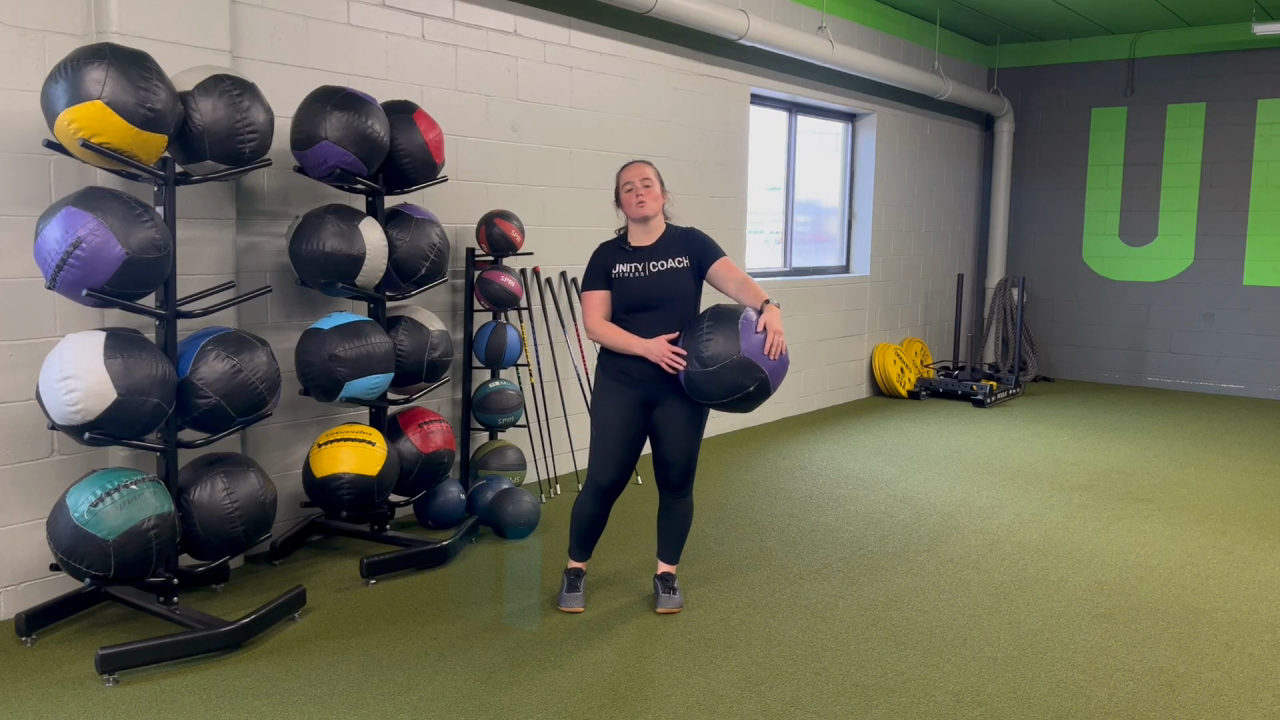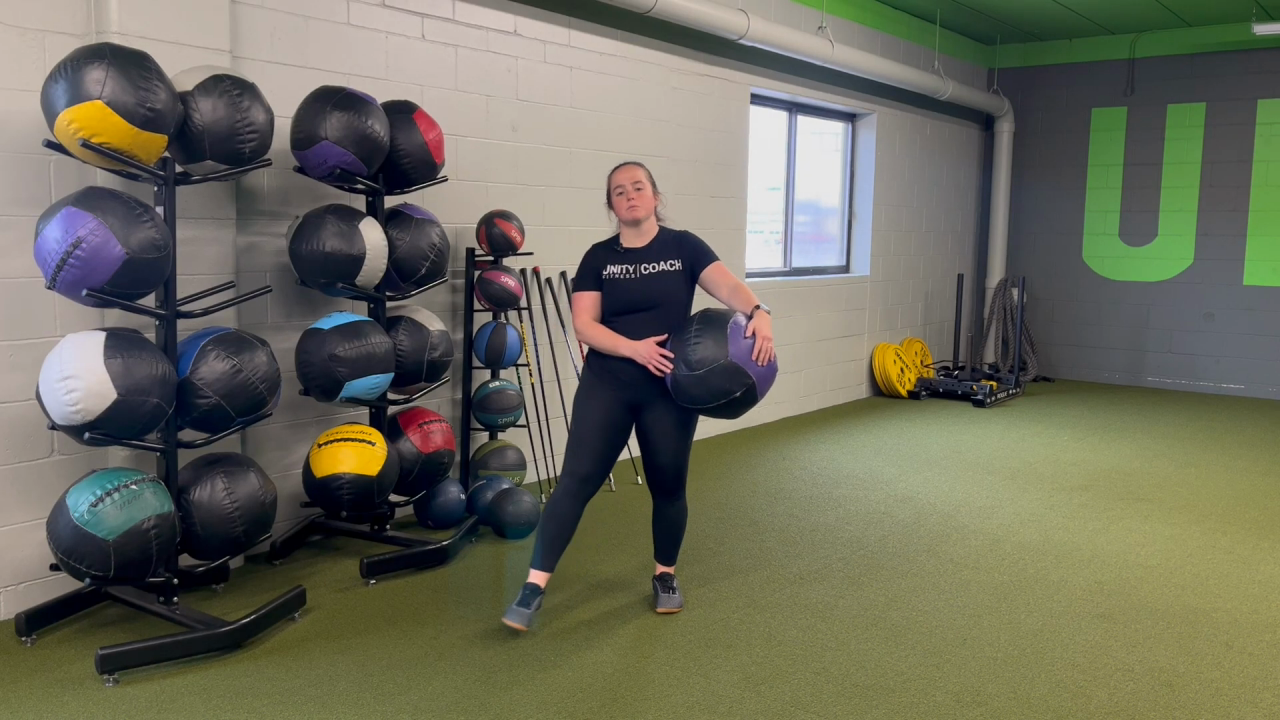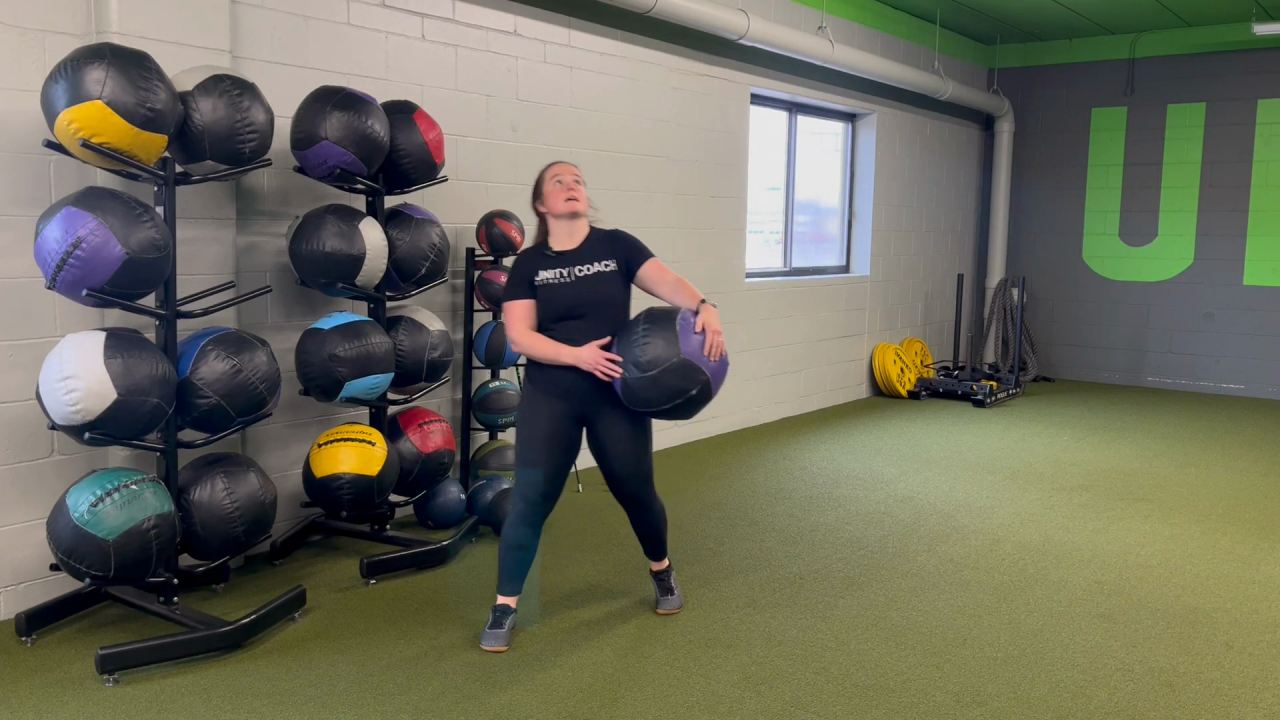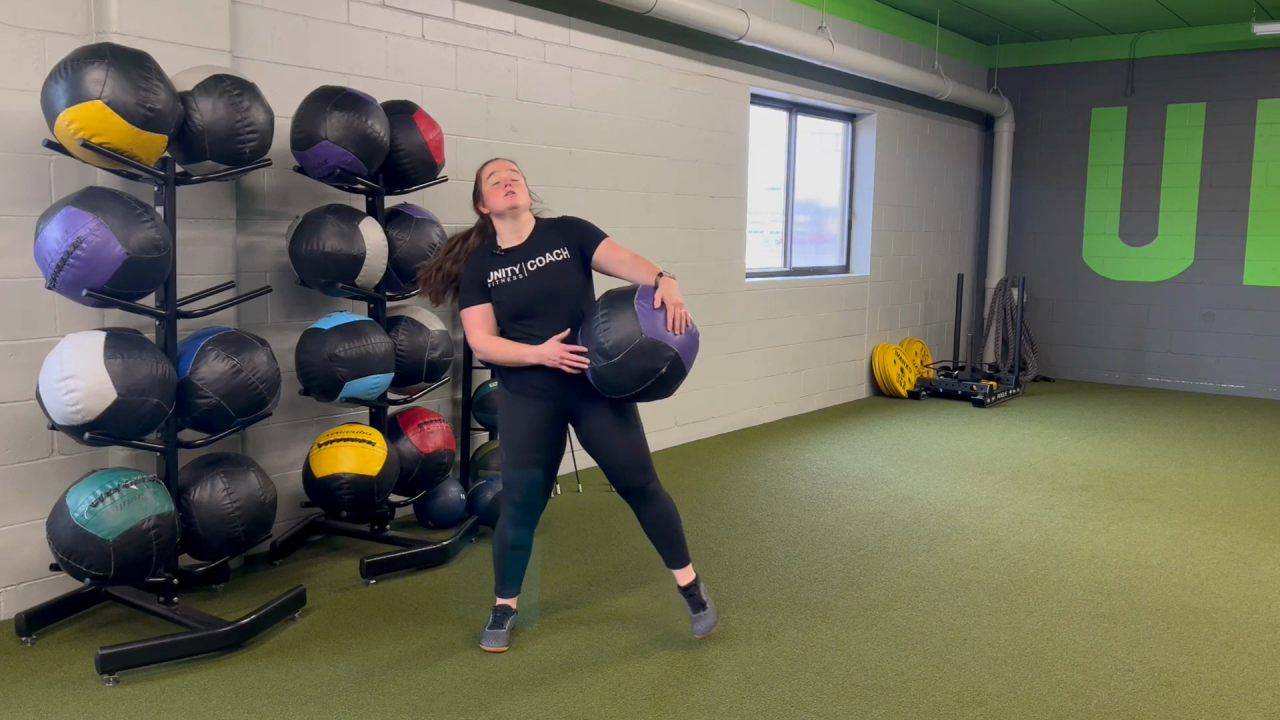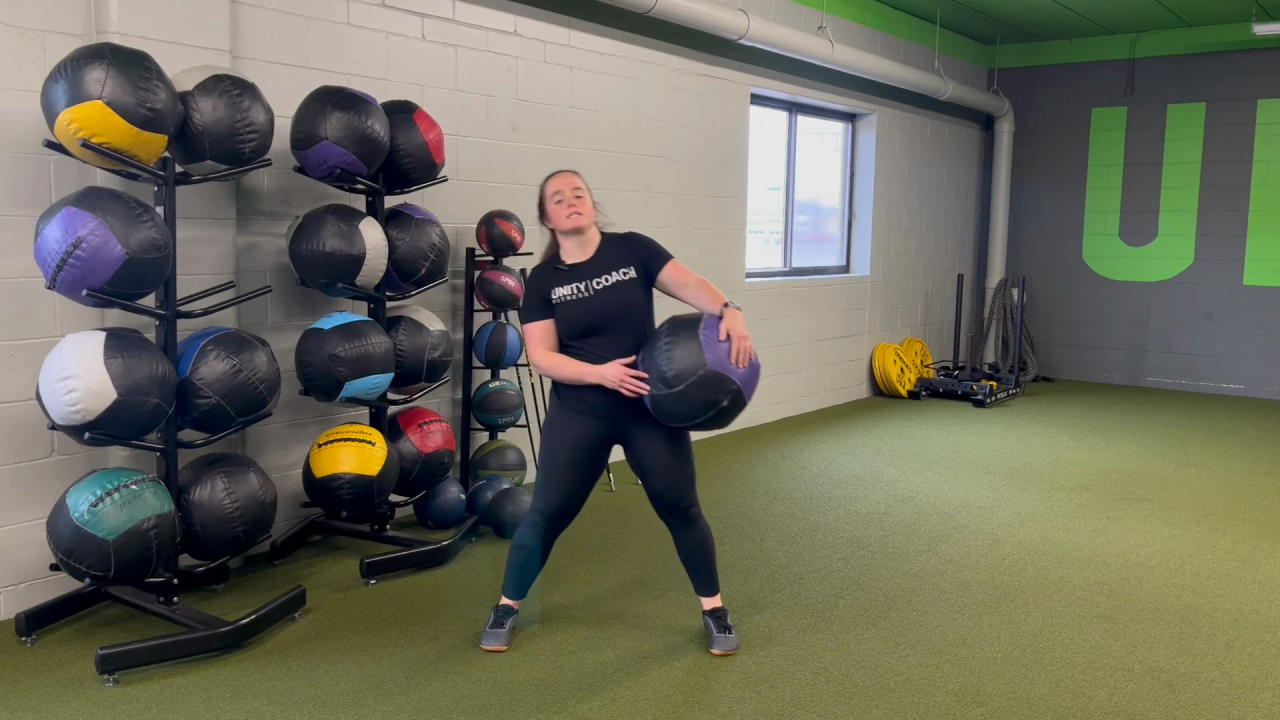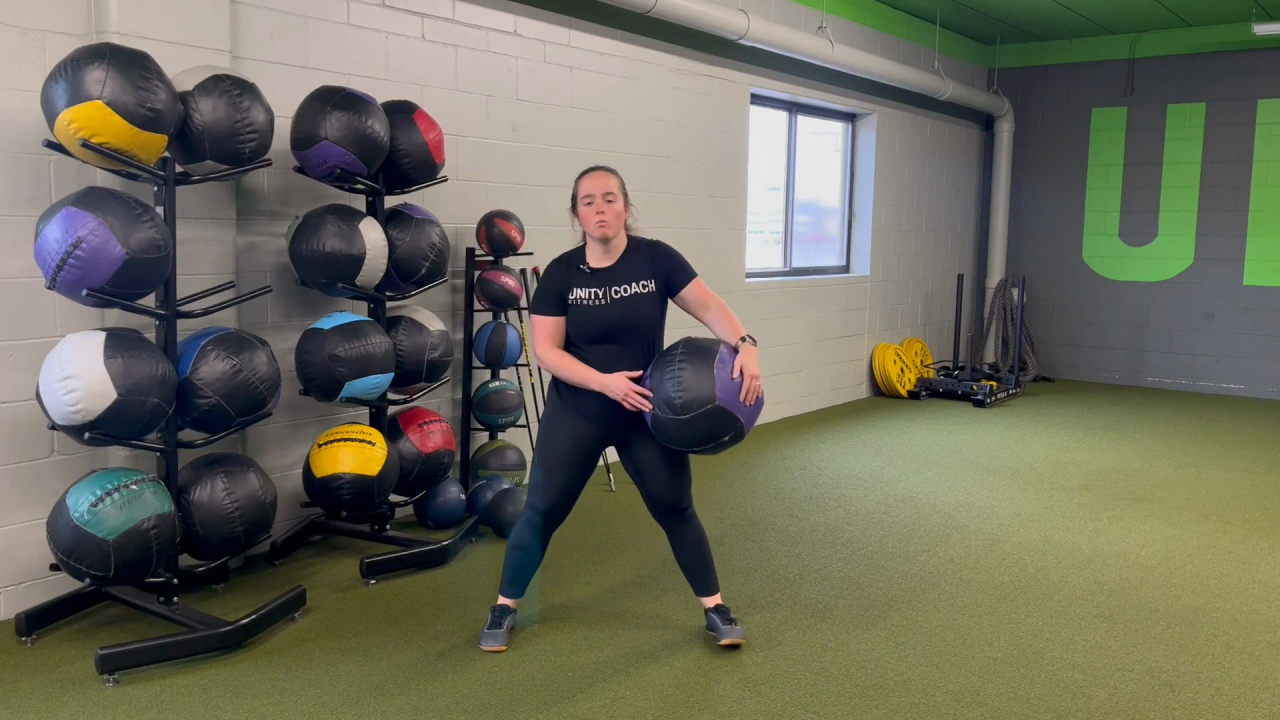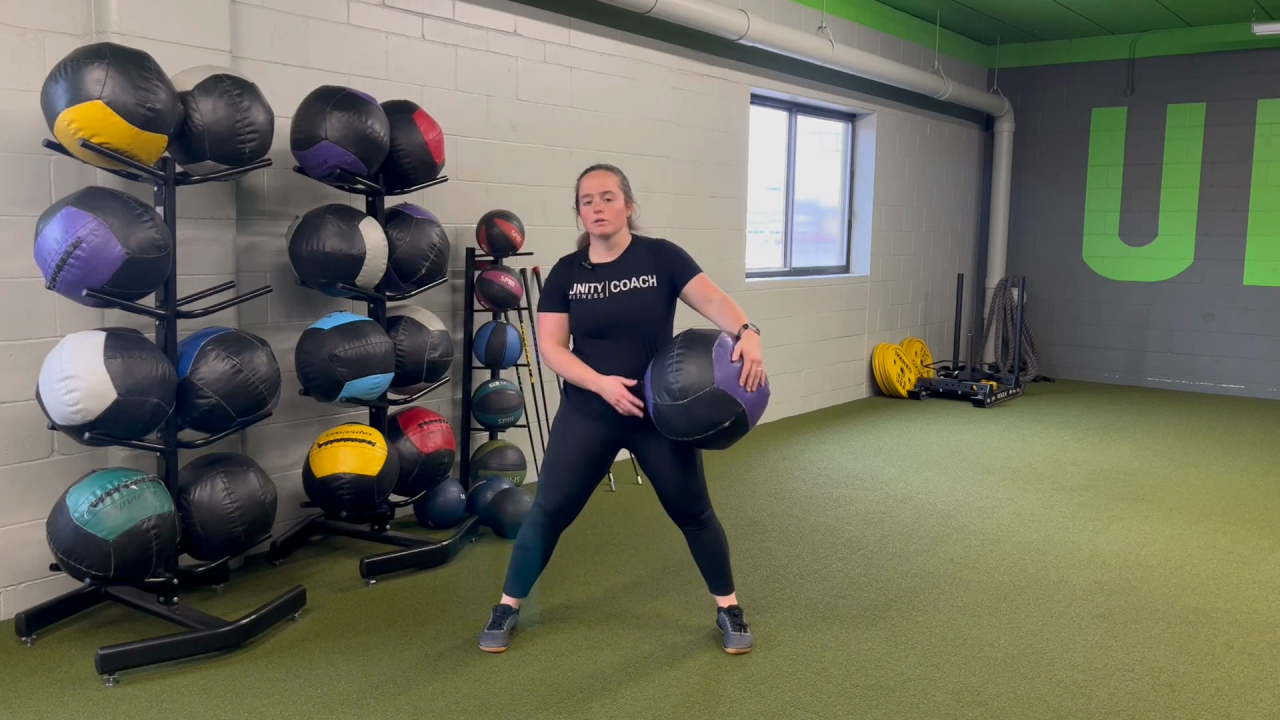
dt=0.4s
person 1, frame 1
left shoulder: (691, 243)
right shoulder: (606, 256)
left elbow: (735, 280)
right elbow: (595, 325)
left wrist: (768, 307)
right wrist: (646, 346)
left hip: (682, 387)
right hip: (620, 386)
left knee: (676, 482)
right knee: (604, 480)
left ankle: (666, 575)
right ankle: (575, 569)
person 1, frame 2
left shoulder: (683, 247)
right shoulder: (598, 258)
left elbow: (727, 285)
right elbow: (584, 325)
left wrist: (757, 313)
right wrist: (634, 348)
left hip: (669, 389)
right hip: (605, 386)
left knee: (668, 485)
right knee: (576, 481)
left ankle: (665, 575)
right ankle: (534, 586)
person 1, frame 3
left shoulder: (616, 246)
right shoulder: (528, 265)
left elbow: (664, 281)
right elbow: (520, 336)
left wrist: (705, 308)
right wrist: (578, 355)
left hip: (617, 394)
right hip: (550, 398)
left knee: (636, 492)
right knee: (531, 500)
left ankle: (661, 570)
right ankle: (505, 606)
person 1, frame 4
left shoulder: (567, 232)
right shoulder: (478, 266)
left elbow: (622, 260)
right elbow: (481, 341)
left wrist: (663, 281)
right wrist: (540, 353)
left hip: (597, 384)
right hip: (528, 397)
left knee: (639, 484)
right knee: (521, 502)
left ankle: (689, 583)
right ankle: (504, 607)
person 1, frame 5
left shoulder: (632, 249)
right shoulder: (543, 279)
left elbow: (688, 284)
right elbow: (541, 356)
left wrist: (727, 311)
right wrist: (601, 373)
left hip: (651, 406)
right hip: (578, 413)
left knee: (680, 507)
right knee: (549, 511)
left ankle: (714, 610)
right ankle: (507, 607)
person 1, frame 6
left shoulder: (656, 258)
right shoulder: (560, 273)
left elbow: (707, 306)
right elbow: (545, 349)
left wrist: (745, 345)
right wrist: (605, 382)
left hip: (648, 411)
right hip: (575, 412)
left knee: (675, 508)
right knee: (543, 509)
left ankle: (714, 608)
right ankle: (505, 607)
person 1, frame 7
left shoulder: (660, 256)
right shoulder: (566, 273)
left elbow: (712, 300)
right elbow: (552, 347)
left wrist: (747, 334)
right wrist: (601, 383)
right hip: (587, 412)
left knee: (693, 511)
right knee: (550, 510)
left ankle: (728, 608)
right ankle: (508, 606)
